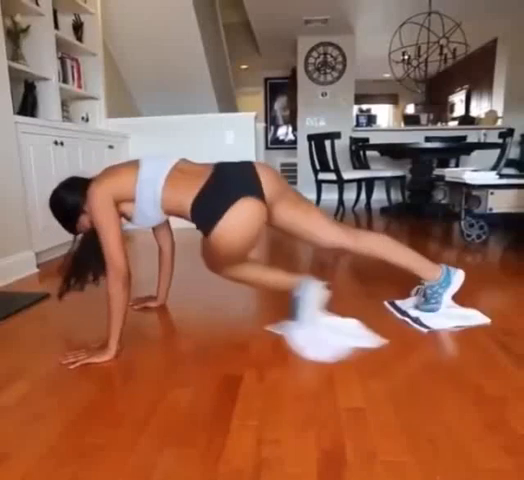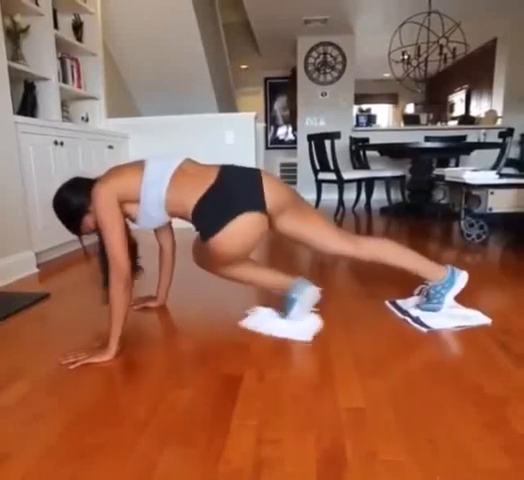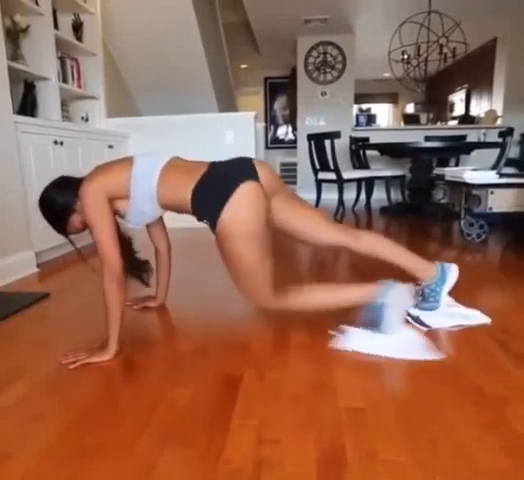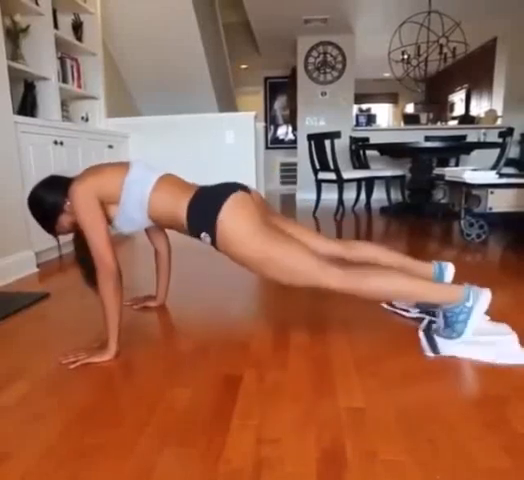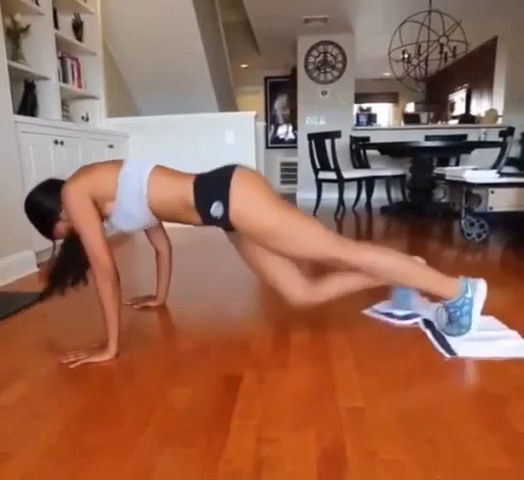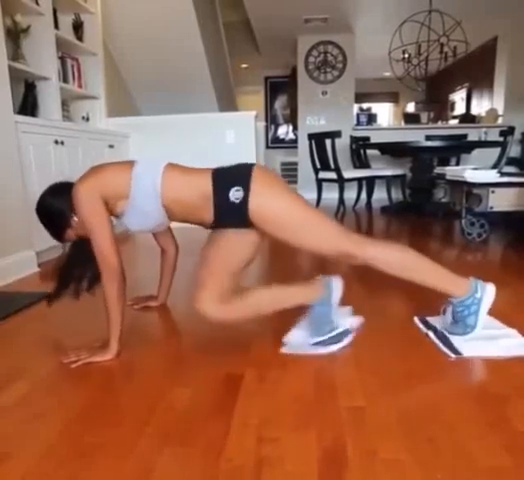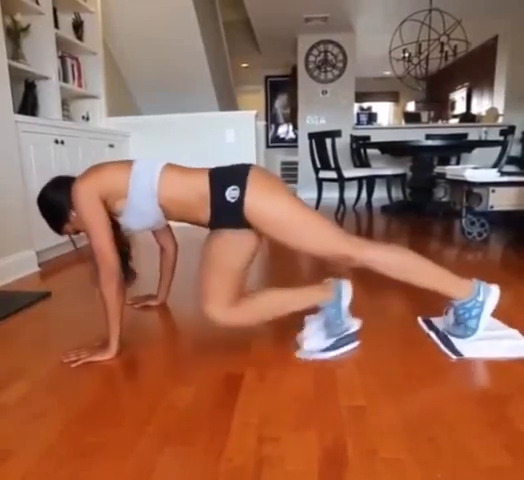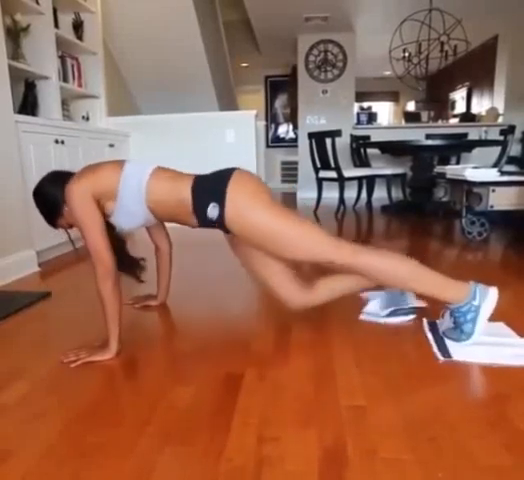
dt=0.2s
person 1, frame 1
left shoulder: (100, 192)
right shoulder: (132, 184)
left elbow: (119, 271)
right elbow: (165, 241)
left wrist: (110, 348)
right wrist: (159, 298)
left hip: (231, 206)
right hip: (250, 176)
left knee: (217, 261)
right knee: (343, 235)
left ankle: (300, 286)
right ankle: (438, 277)
person 1, frame 2
left shoulder: (104, 193)
right shoulder: (136, 183)
left elbow: (119, 271)
right elbow: (166, 241)
left wrist: (110, 347)
right wrist: (159, 298)
left hip: (231, 215)
right hip: (254, 181)
left knee: (206, 257)
right knee: (347, 242)
left ankle: (294, 288)
right ankle: (443, 277)
person 1, frame 3
left shoulder: (92, 190)
right shoulder: (124, 182)
left elbow: (112, 269)
right elbow: (161, 241)
left wrist: (109, 347)
right wrist: (158, 297)
left hip: (229, 196)
right hip: (245, 172)
left knee: (269, 300)
right knee: (338, 233)
left ankle: (380, 294)
right ankle: (433, 274)
person 1, frame 4
left shoulder: (83, 192)
right shoulder: (114, 187)
left elbow: (108, 270)
right elbow: (159, 241)
left wrist: (110, 347)
right wrist: (158, 297)
left hip: (222, 216)
right hip: (231, 200)
left knee: (334, 276)
right knee: (331, 248)
left ankle: (459, 297)
right ankle: (430, 271)
person 1, frame 5
left shoulder: (75, 191)
right shoulder: (109, 189)
left elbow: (105, 270)
right elbow: (162, 242)
left wrist: (110, 346)
right wrist: (160, 297)
left hip: (230, 193)
right hip: (226, 199)
left knee: (337, 250)
right knee: (304, 294)
left ankle: (458, 290)
right ankle: (406, 272)
person 1, frame 6
left shoulder: (87, 190)
right shoulder: (123, 198)
left elbow: (112, 269)
right elbow: (168, 244)
left wrist: (111, 345)
right wrist: (160, 297)
left hip: (244, 189)
right hip: (234, 212)
left knee: (352, 248)
right knee: (211, 306)
left ankle: (467, 291)
right ankle: (318, 294)
person 1, frame 7
left shoulder: (86, 189)
right shoulder: (121, 200)
left elbow: (109, 268)
right elbow: (168, 242)
left wrist: (111, 345)
right wrist: (160, 297)
left hip: (240, 191)
right hip: (228, 213)
left knee: (351, 250)
right knee: (220, 312)
left ankle: (470, 293)
right ankle: (327, 297)
person 1, frame 8
left shoulder: (79, 188)
right shoulder: (112, 191)
left elbow: (104, 267)
right elbow: (162, 241)
left wrist: (111, 344)
right wrist: (160, 296)
left hip: (226, 199)
right hip: (222, 207)
left knee: (342, 254)
right knee: (299, 297)
left ankle: (466, 297)
right ankle: (386, 282)
